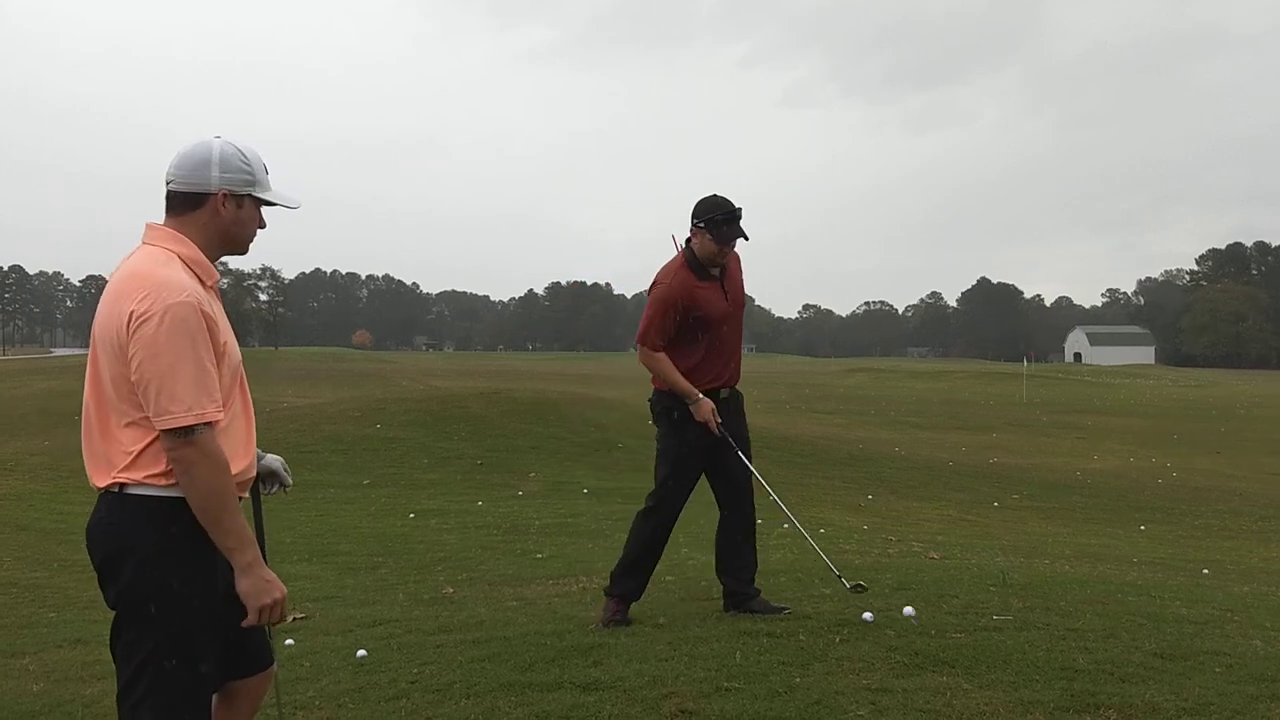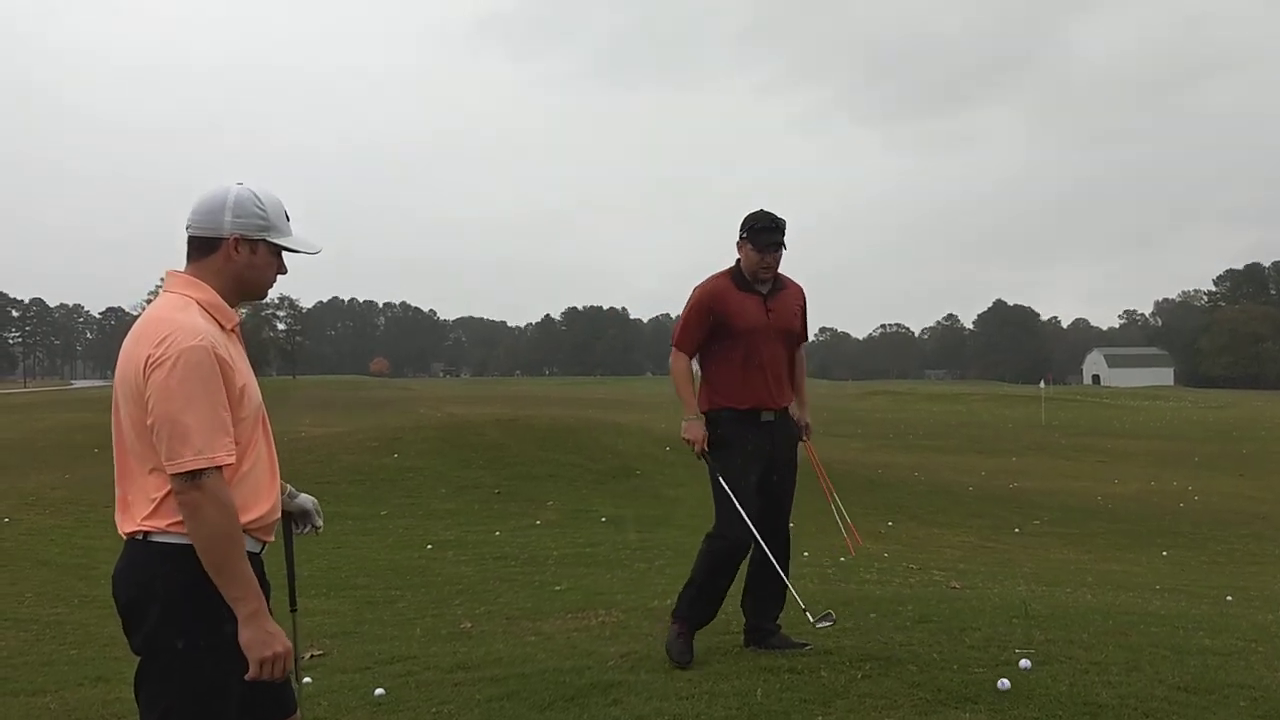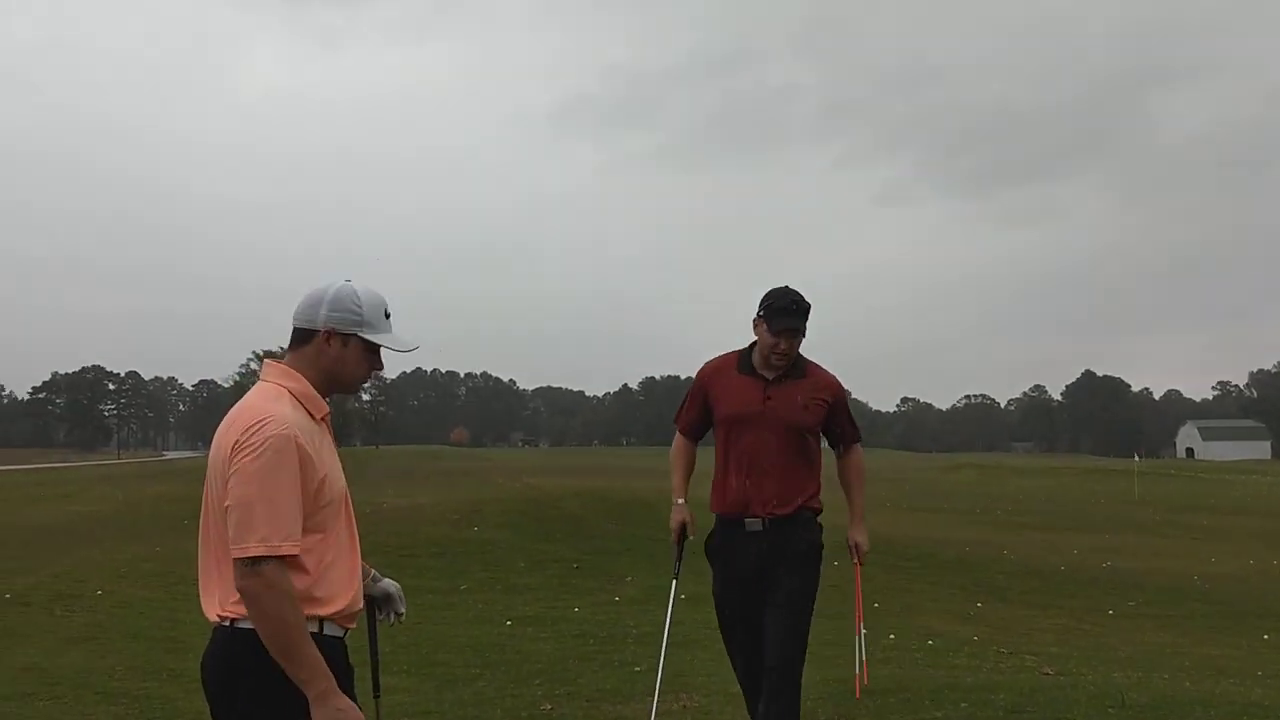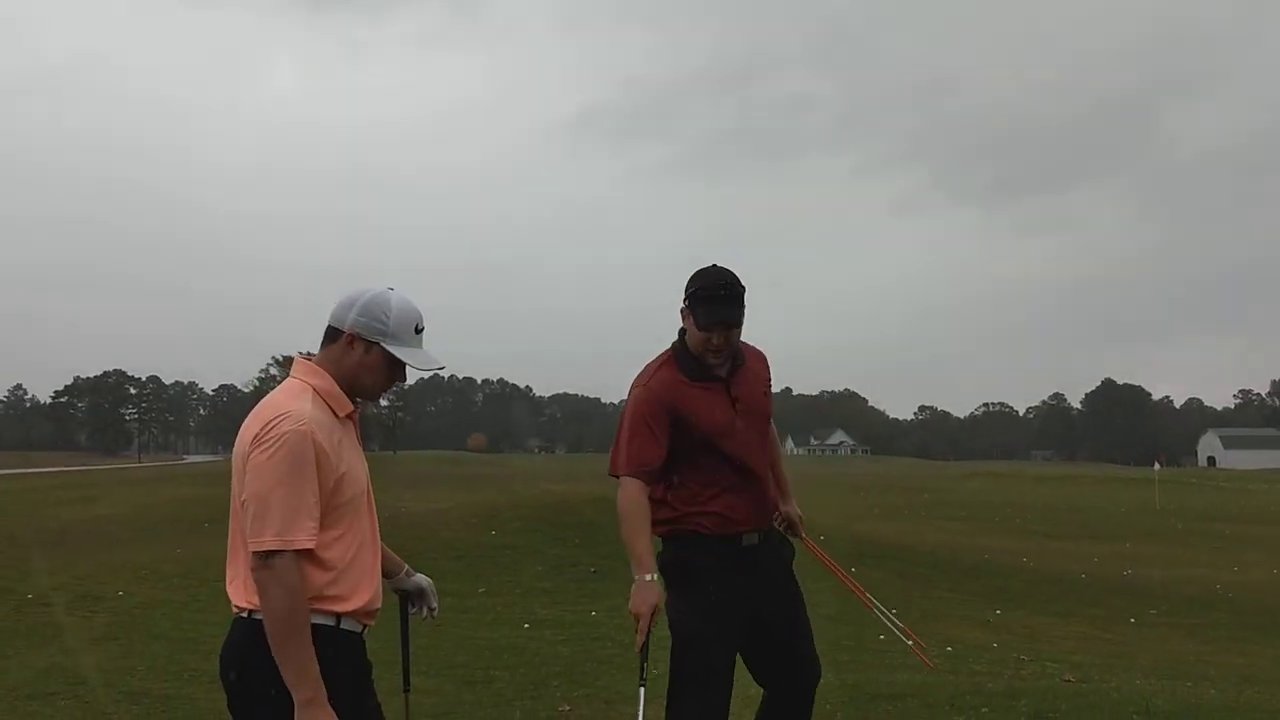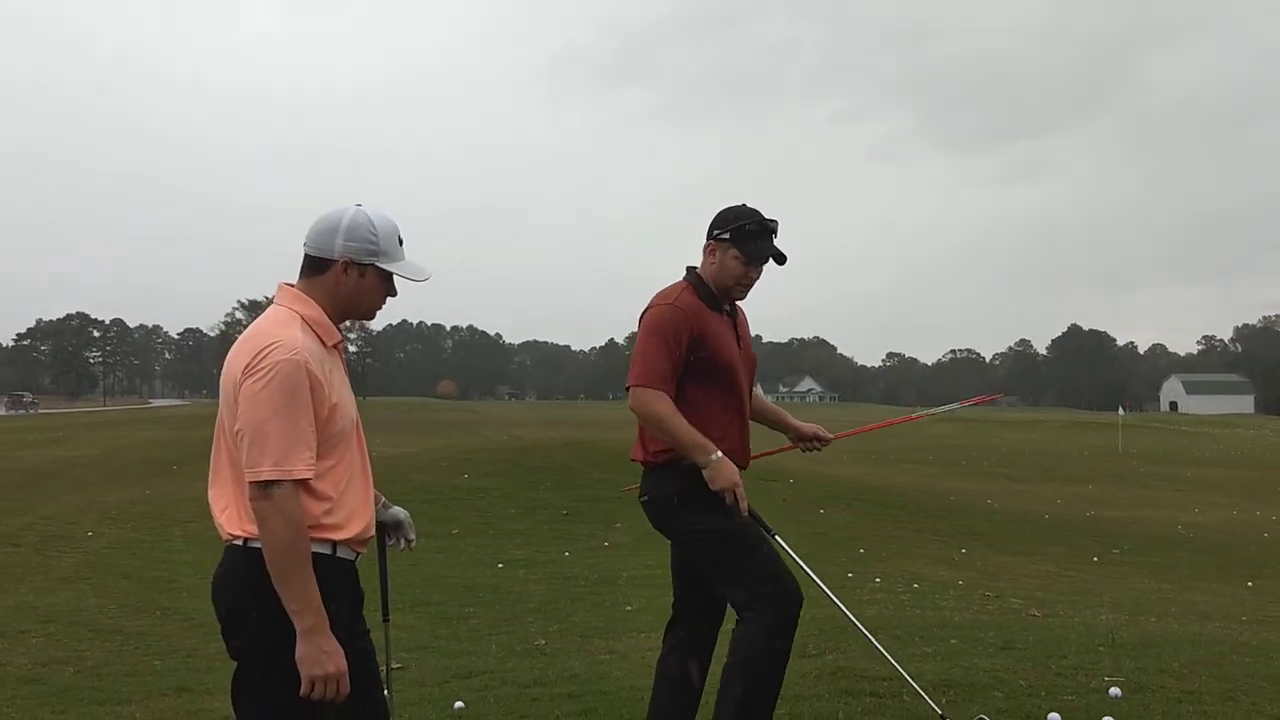
dt=1s
person 1, frame 1
left shoulder: (169, 276)
right shoulder: (170, 293)
right elbow: (187, 444)
left wrist: (246, 456)
right wrist: (248, 563)
left hip: (180, 521)
right hip: (163, 530)
person 1, frame 2
left shoulder: (199, 325)
right shoulder: (187, 338)
right elbow: (197, 487)
left wrist: (277, 494)
right wrist: (253, 614)
left hip: (210, 567)
right hip: (189, 577)
person 1, frame 3
left shoulder: (296, 415)
right shoulder: (275, 426)
right elbow: (259, 573)
left wrist: (366, 578)
left hip: (300, 650)
right hip: (274, 663)
person 1, frame 4
left shoulder: (333, 416)
right shoulder: (295, 423)
right elbow: (275, 565)
left wrist: (398, 572)
left hip: (331, 647)
right hip: (290, 656)
person 1, frame 5
left shoulder: (313, 341)
right shoulder: (284, 352)
right elbow: (272, 495)
left wrist: (377, 505)
right wrist: (311, 629)
left hip: (321, 576)
right hip: (284, 587)
person 2, frame 1
left shoulder: (732, 262)
right shoulder: (673, 284)
right elbow: (649, 351)
right wrist: (695, 400)
left hip: (726, 400)
right hip: (682, 407)
left knee: (739, 499)
right knee: (665, 503)
left ankle: (740, 592)
right ankle: (620, 596)
person 2, frame 2
left shoulder: (793, 294)
right shoulder: (712, 293)
right elbow: (679, 355)
left wrist: (800, 405)
right wrist: (692, 416)
left hip: (779, 426)
right hip: (732, 428)
left knee: (775, 533)
right knee: (733, 532)
left ankle: (762, 626)
right ankle: (685, 620)
person 2, frame 3
left shoulder: (824, 386)
right shoulder: (714, 375)
left elbow: (849, 449)
right elbow: (685, 437)
left wrist: (857, 521)
right wrist: (679, 500)
left hip: (795, 539)
right hip: (733, 537)
left knee: (782, 659)
right knee: (749, 655)
person 2, frame 4
left shoulder: (756, 364)
right shoulder: (657, 388)
right elbow: (632, 483)
left wrist: (785, 497)
right wrist: (645, 574)
left hip: (765, 547)
right hip: (701, 560)
left knee: (799, 675)
person 2, frame 5
left shoulder: (732, 314)
right shoulder: (673, 310)
right elbow: (645, 397)
left wrist: (791, 425)
right wrist: (711, 458)
left hip: (710, 489)
right hip: (686, 487)
left knee: (696, 620)
right knee: (775, 600)
